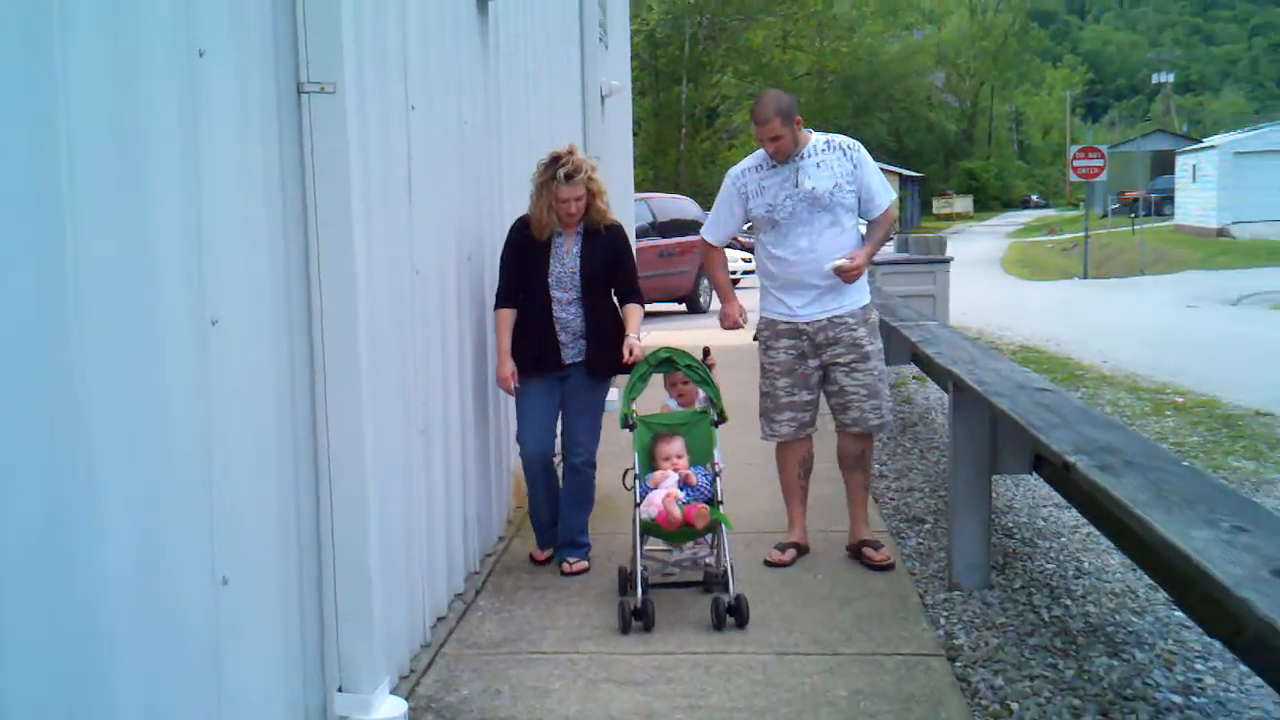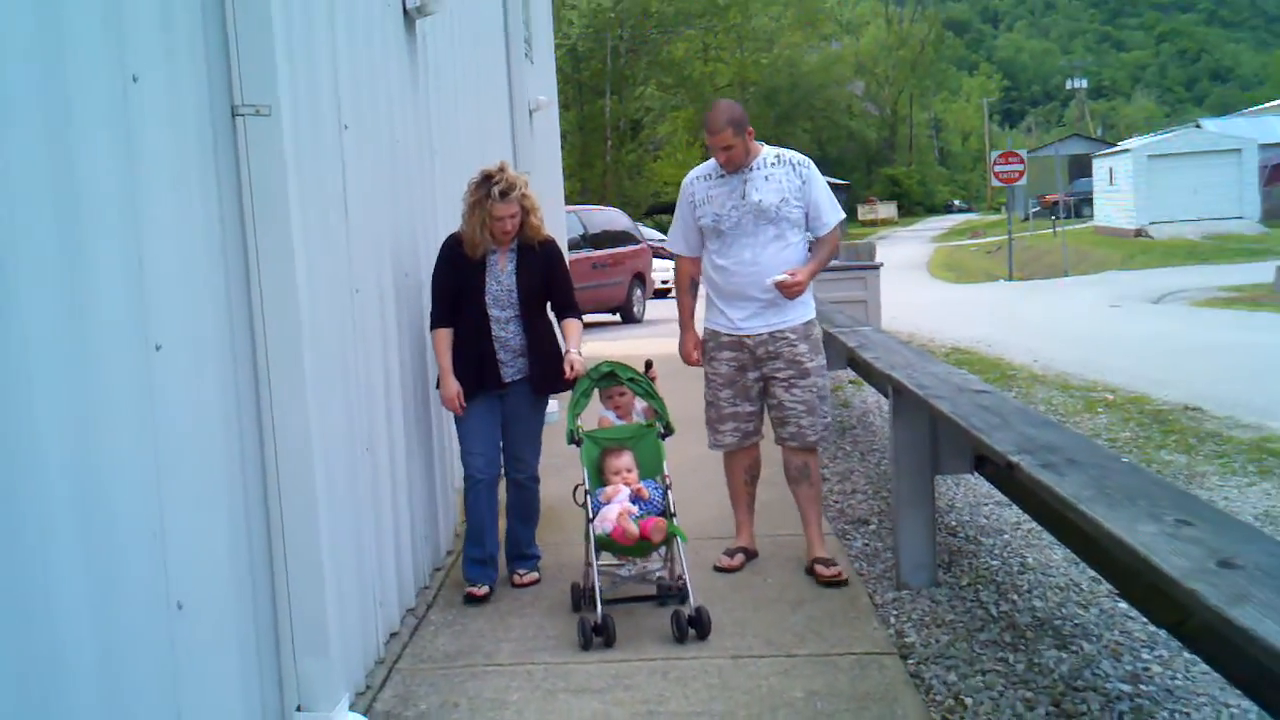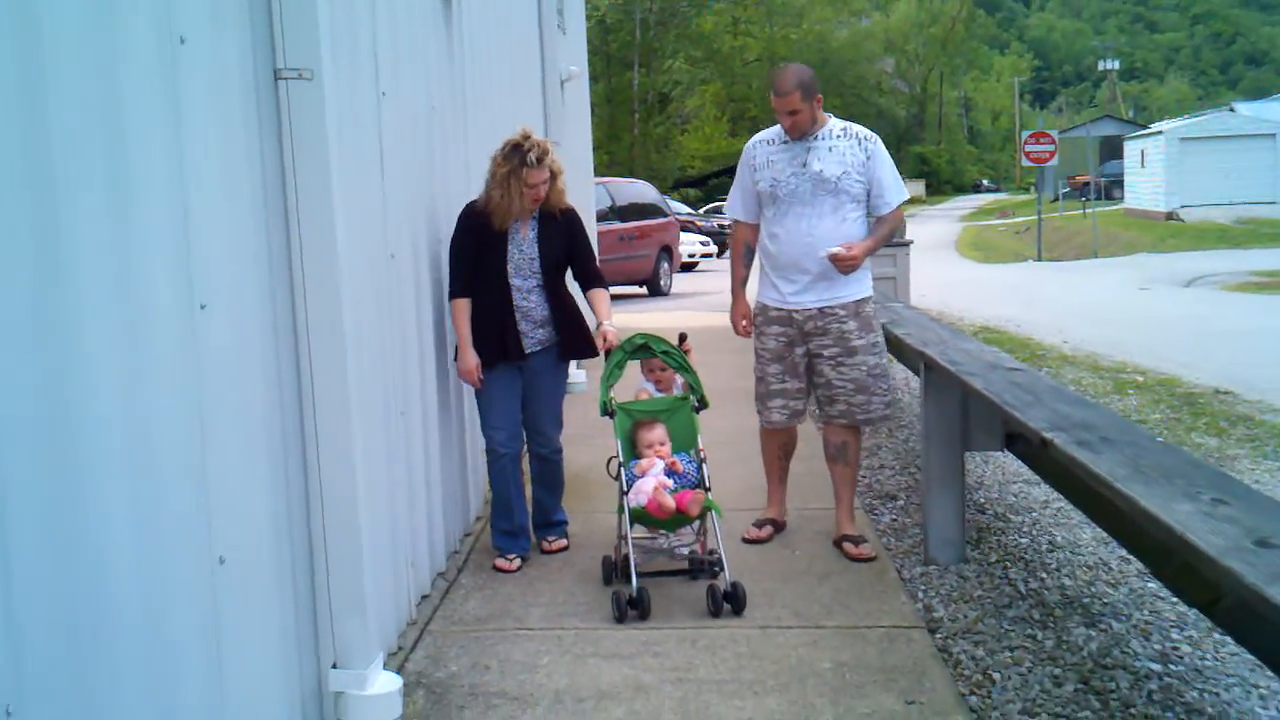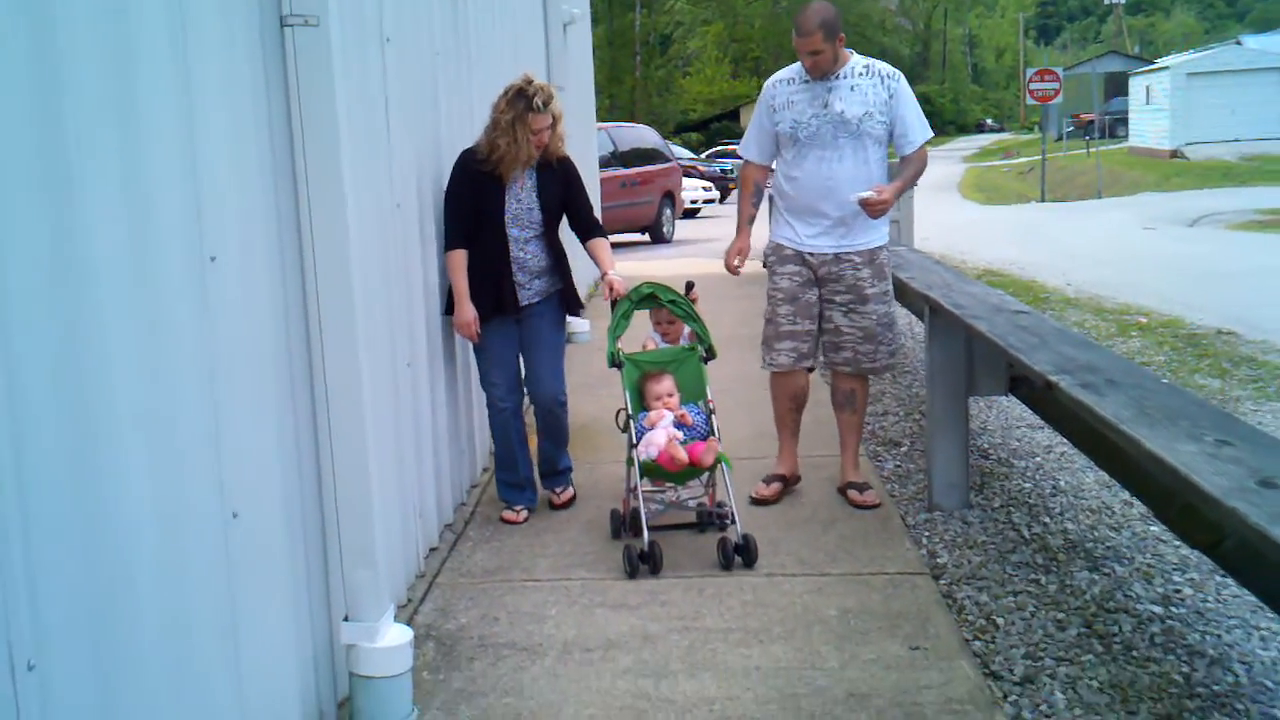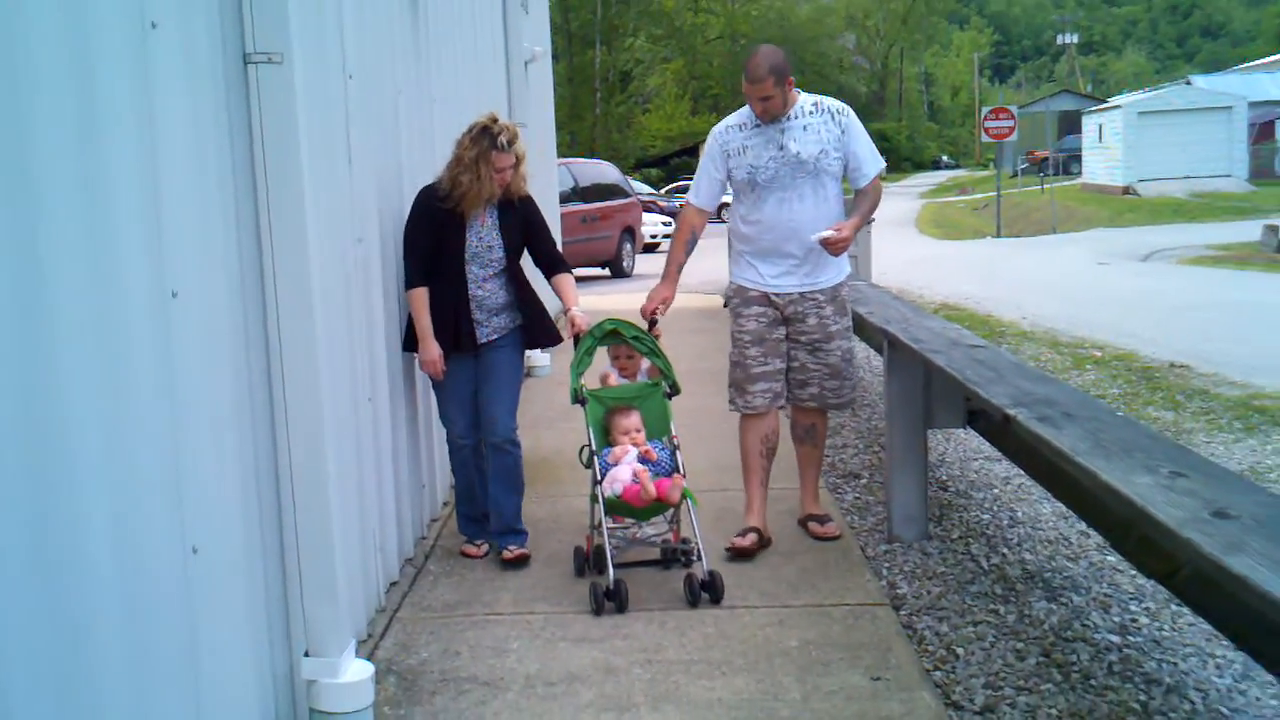
dt=0.3s
person 1, frame 1
left shoulder: (847, 153)
right shoulder: (743, 176)
left elbow: (884, 214)
right elbow: (714, 242)
left wrist: (865, 253)
right wrist: (727, 299)
left hip: (848, 313)
right hip: (782, 321)
left knee: (859, 423)
right knee: (790, 428)
left ankle: (861, 531)
right ankle: (796, 531)
person 1, frame 2
left shoulder: (797, 169)
right shoulder: (695, 184)
left elbow: (830, 233)
right elbow: (688, 262)
left wrist: (809, 270)
right wrist: (686, 329)
left hip: (792, 327)
right hip: (726, 333)
left knee: (801, 437)
right knee: (737, 438)
left ankle: (816, 548)
right ankle: (744, 536)
person 1, frame 3
left shoulder: (863, 144)
right shoulder: (758, 149)
left elbow: (892, 214)
right elbow: (745, 227)
left wrist: (865, 246)
right wrist: (739, 295)
left hip: (844, 305)
right hip: (776, 306)
left knee: (843, 414)
right knee: (775, 412)
left ankle: (846, 522)
right ankle: (775, 506)
person 1, frame 4
left shoulder: (886, 81)
right shoulder: (778, 88)
left elbow: (917, 153)
right elbow: (756, 166)
left wrist: (894, 188)
right wrist: (742, 232)
left hip: (861, 249)
right hip: (792, 248)
left knee: (851, 363)
right knee: (785, 359)
left ankle: (850, 470)
right ankle: (786, 463)
person 1, frame 5
left shoulder: (835, 117)
right shoulder: (726, 135)
left elbow: (869, 185)
right elbow: (696, 209)
left wrist: (853, 224)
right wrist: (669, 280)
left hip: (821, 286)
right hip: (754, 288)
left knee: (813, 400)
right knee: (756, 401)
left ankle: (810, 503)
right ankle: (755, 518)
person 2, frame 1
left shoulder: (609, 234)
right shoulder: (525, 232)
left elbow: (629, 293)
right elbow: (507, 297)
left wrist: (632, 334)
right wrist: (505, 356)
left hip: (590, 360)
right hip: (536, 360)
left knee: (580, 456)
right knee: (534, 451)
left ankle: (574, 545)
right ankle: (546, 532)
person 2, frame 2
left shoulder: (543, 248)
right shoulder: (457, 250)
left elbow: (566, 307)
right elbow: (442, 317)
left wrist: (572, 349)
right wrist: (447, 375)
left hip: (528, 376)
right hip: (475, 379)
left knee: (523, 471)
right knee: (480, 472)
left ankle: (523, 558)
right ankle: (479, 572)
person 2, frame 3
left shoulder: (563, 218)
right shoulder: (477, 219)
left elbow: (589, 275)
right elbow: (460, 287)
left wrist: (604, 321)
right wrist: (465, 348)
left hip: (547, 347)
right hip: (495, 350)
left knee: (546, 442)
right knee: (502, 446)
left ankle: (551, 525)
right ankle: (511, 541)
person 2, frame 4
left shoulder: (558, 167)
right shoulder: (473, 167)
left elbow: (587, 225)
right elbow: (456, 238)
left wrist: (609, 271)
right wrist: (463, 301)
left hip: (544, 297)
right hip: (491, 301)
left knee: (549, 394)
right knee: (502, 400)
left ankle: (558, 475)
right ankle: (516, 493)
person 2, frame 5
left shoulder: (519, 204)
right shoulder: (433, 204)
left elbow: (552, 261)
right elbow: (416, 277)
left wrist: (572, 307)
right wrist: (426, 339)
left hip: (503, 334)
right hip: (450, 338)
left knee: (500, 433)
right knee: (462, 437)
left ankle: (508, 534)
right ankle: (476, 528)
